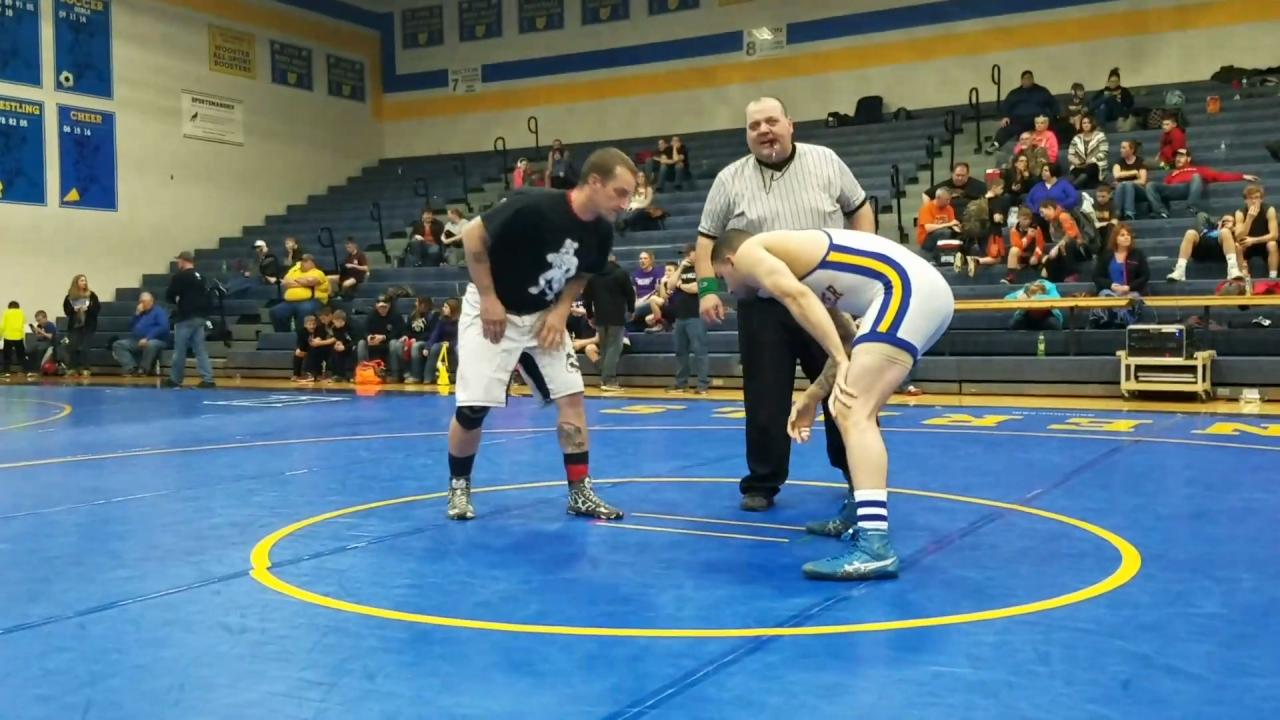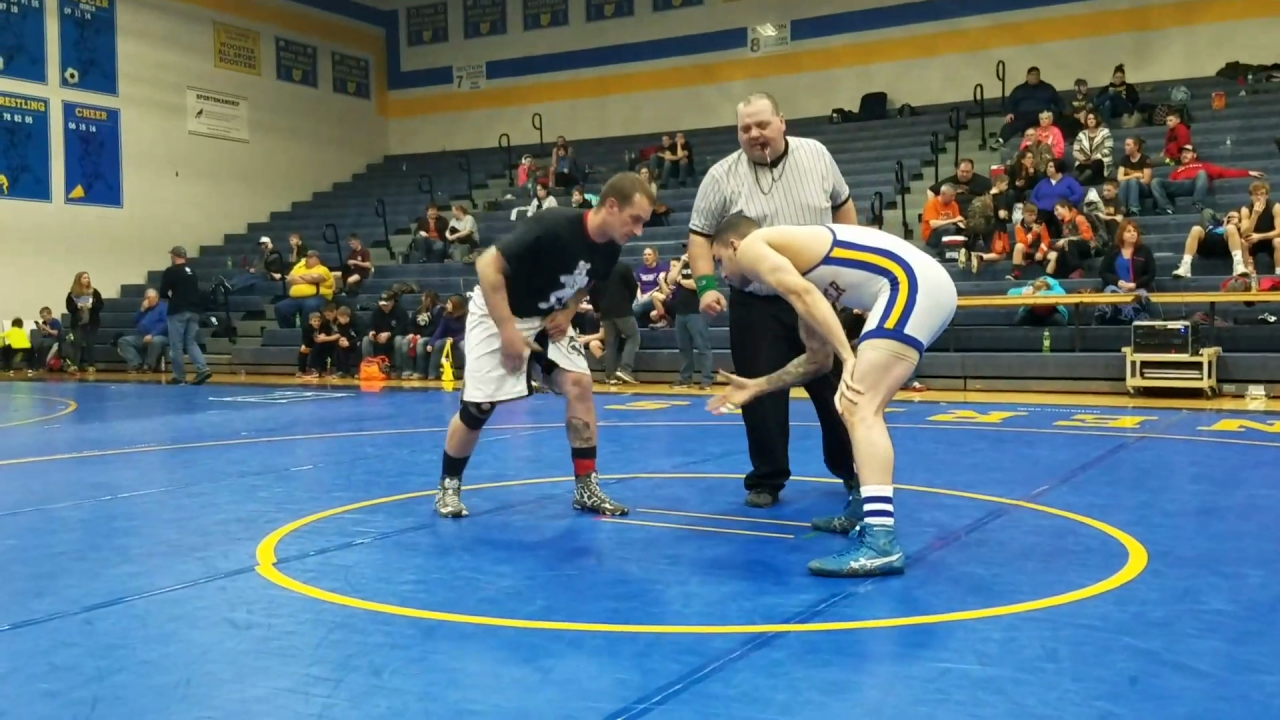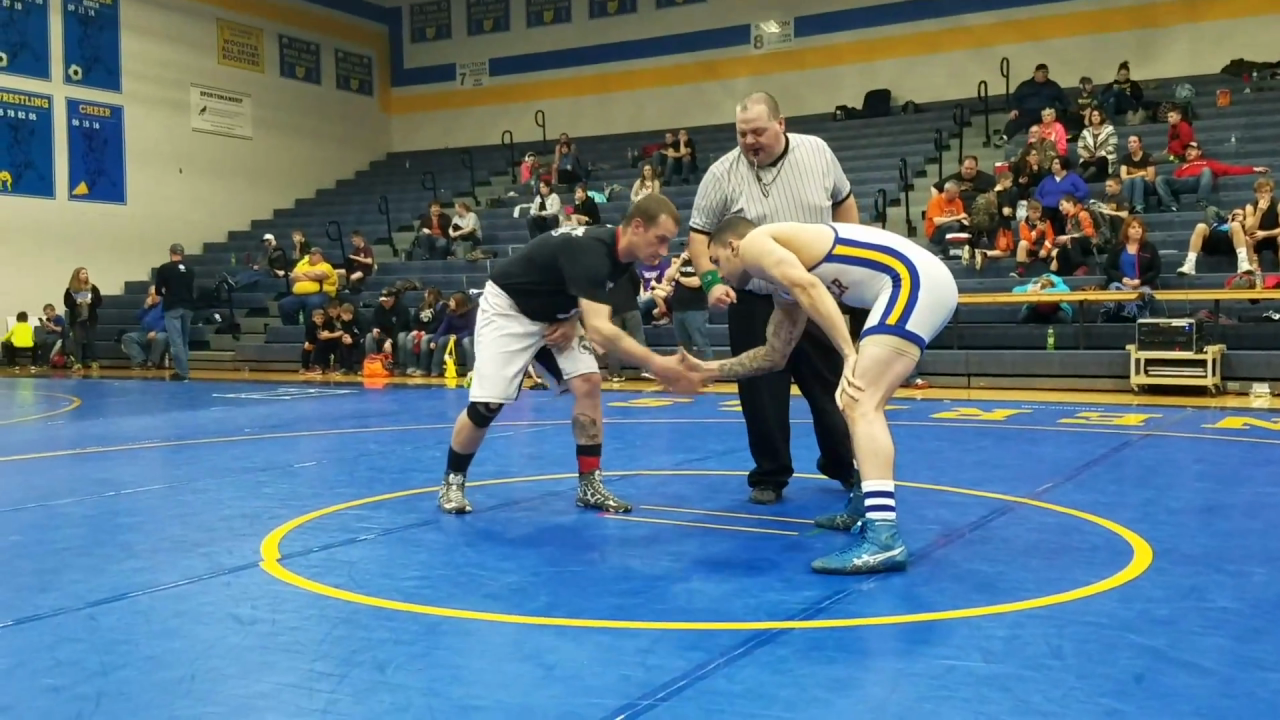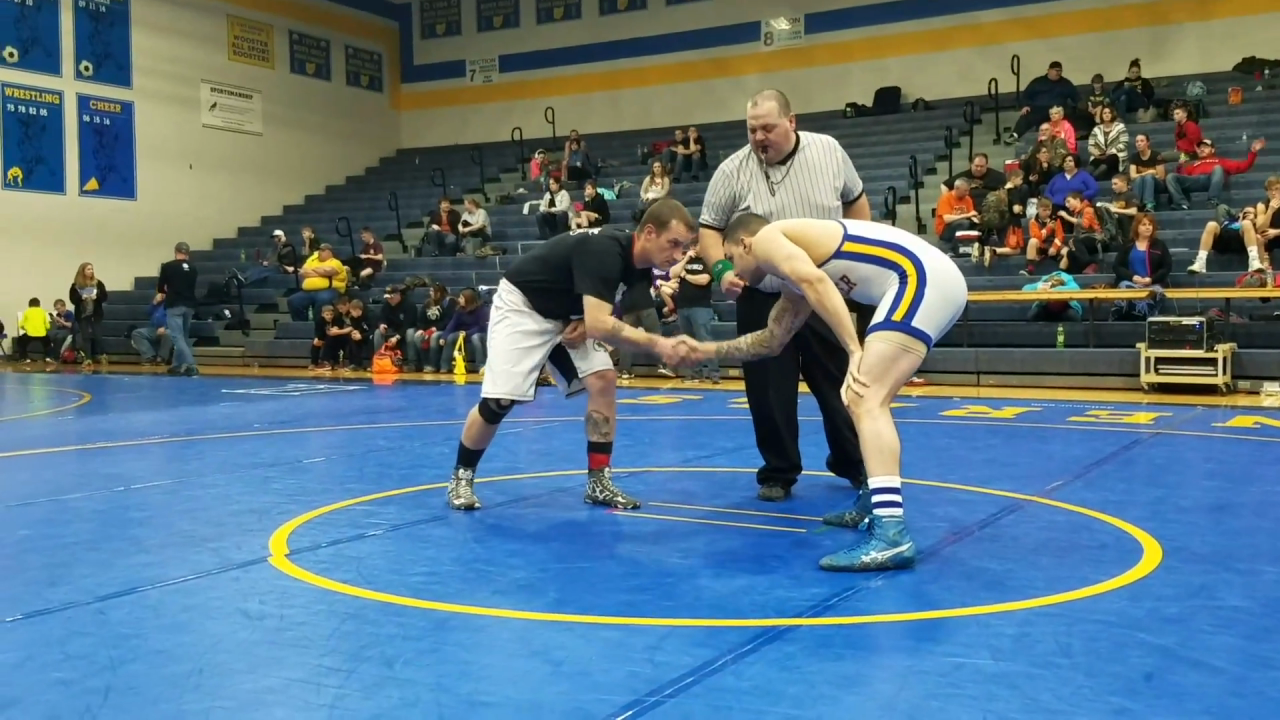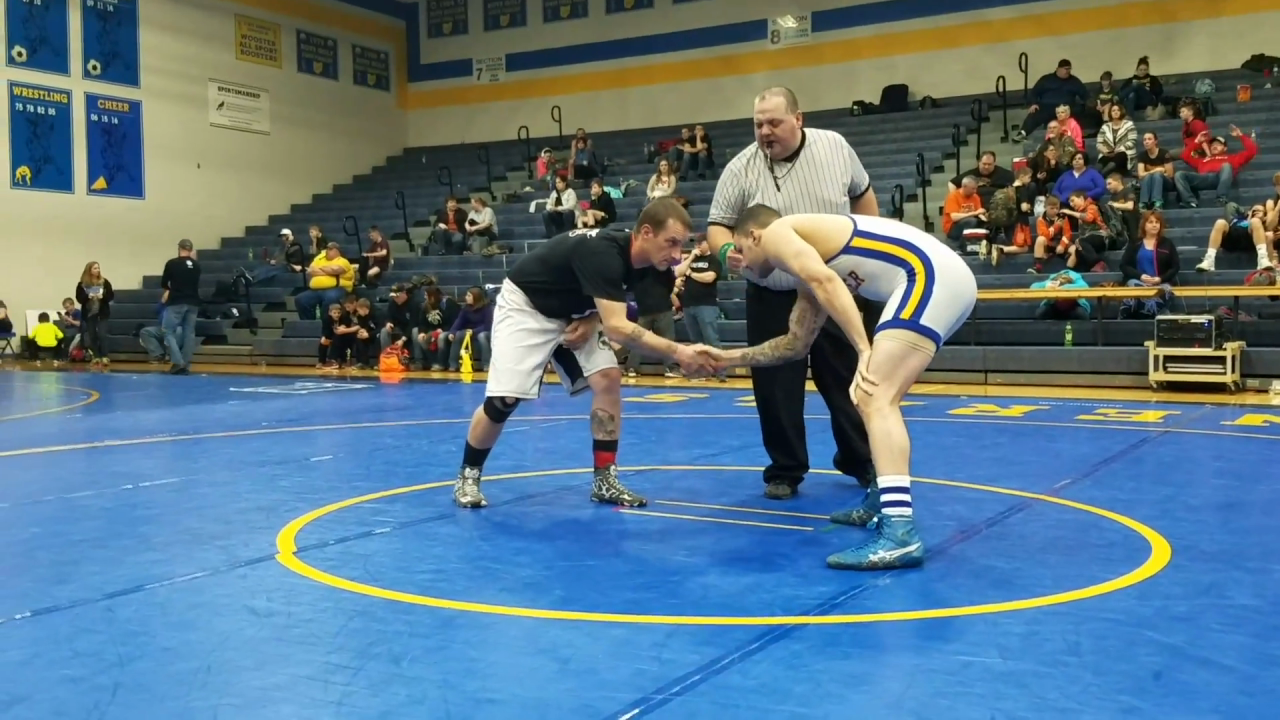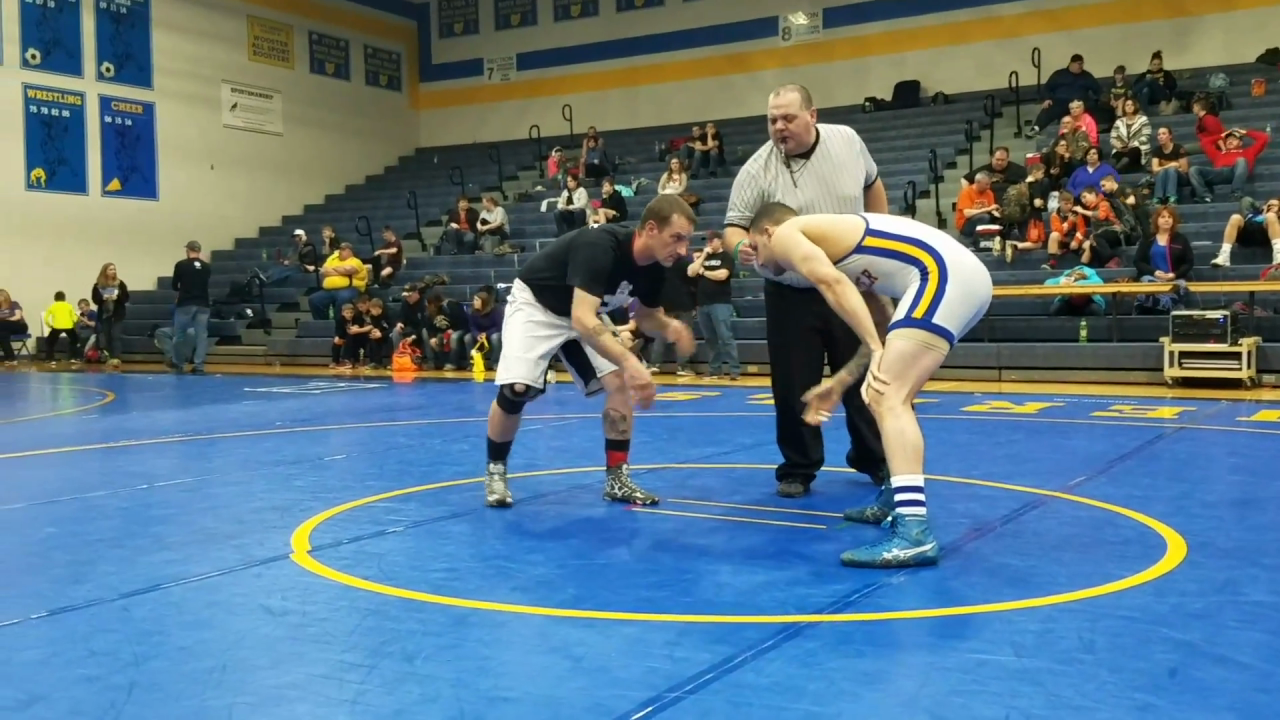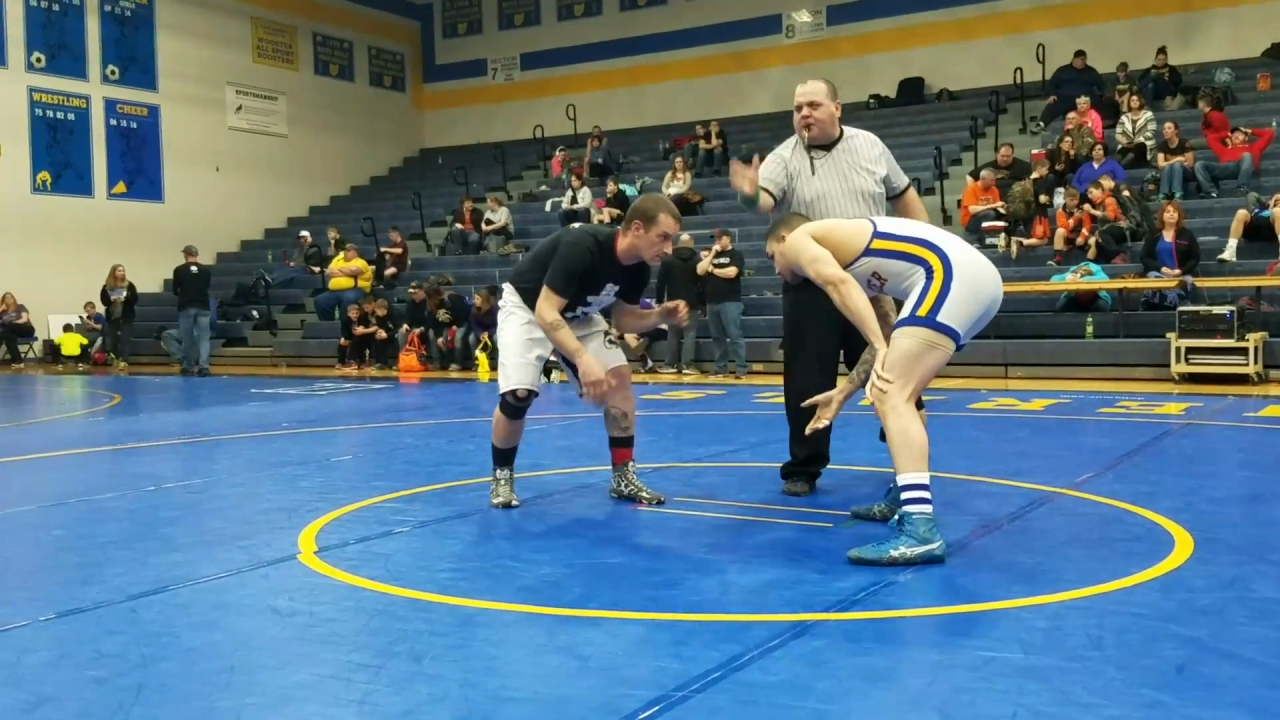
dt=0.3s
person 1, frame 1
left shoulder: (825, 162)
right shoulder: (731, 179)
left elbow: (860, 211)
right elbow: (707, 238)
right wrist: (708, 288)
right hip: (762, 308)
right knee: (765, 399)
right ankle: (762, 483)
person 1, frame 2
left shoulder: (816, 155)
right shoulder: (723, 176)
left elbow: (843, 206)
right elbow: (700, 236)
right wrist: (706, 284)
right hip: (755, 305)
left knee: (833, 387)
right knee: (762, 395)
left ankle: (849, 469)
right ankle: (765, 479)
person 1, frame 3
left shoulder: (817, 152)
right shoulder: (722, 174)
left elbow: (843, 202)
right elbow: (699, 233)
right wrist: (711, 280)
right hip: (754, 304)
left knee: (829, 387)
right knee: (762, 394)
left ankle: (845, 466)
right ankle: (769, 476)
person 1, frame 4
left shoulder: (828, 151)
right shoulder: (733, 171)
left elbow: (855, 201)
right elbow: (709, 227)
right wrist: (722, 269)
right hip: (762, 302)
left knee: (839, 385)
right knee: (770, 392)
left ankle: (854, 465)
right ankle: (778, 473)
person 1, frame 5
left shoulder: (834, 146)
right shoulder: (741, 169)
left elbow: (862, 195)
right elbow: (718, 225)
right wrist: (726, 251)
right hip: (772, 299)
left knee: (847, 382)
right knee: (776, 388)
left ankle: (861, 462)
right ankle: (784, 471)
person 1, frame 6
left shoulder: (847, 141)
right shoulder: (758, 169)
left elbow: (872, 186)
right elbow: (735, 225)
right wrist: (740, 247)
right hip: (792, 297)
right knee: (794, 385)
left ankle: (874, 460)
right ankle: (797, 469)
person 1, frame 7
left shoulder: (870, 147)
right shoulder: (783, 158)
left elbow: (902, 193)
right elbow: (763, 199)
right wrist: (749, 194)
right hip: (810, 291)
right knee: (808, 383)
right ankle: (804, 468)
person 2, frame 1
left shoulder: (748, 251)
right shoulder: (784, 253)
left elbow: (798, 297)
right elbow: (846, 342)
left wrist: (843, 363)
right wrist: (811, 399)
left hip: (906, 289)
right hip: (928, 288)
left knee: (852, 413)
right knee: (858, 408)
left ankle: (874, 546)
right ankle: (862, 515)
person 2, frame 2
left shoulder: (751, 247)
right shoulder: (785, 251)
left elbow: (804, 294)
right elbow: (821, 354)
left wrist: (848, 360)
right wrist: (759, 386)
left hip: (910, 283)
right hip: (929, 283)
left knee: (858, 409)
right knee: (863, 405)
left ankle: (881, 543)
right ankle: (865, 510)
person 2, frame 3
left shoulder: (753, 243)
right shoulder: (787, 292)
left elbow: (809, 285)
right elbow: (775, 353)
left wrist: (850, 356)
right wrist: (712, 370)
left hip: (911, 280)
right hip: (929, 281)
left knee: (858, 404)
right knee: (863, 401)
left ankle: (883, 539)
right ankle: (868, 506)
person 2, frame 4
left shoulder: (766, 238)
right shoulder: (794, 284)
left elbow: (816, 281)
right elbow: (772, 340)
left wrist: (855, 352)
right wrist: (708, 350)
left hip: (919, 278)
right hip: (938, 279)
left knee: (864, 400)
right knee: (869, 398)
left ankle: (890, 535)
right ankle: (877, 502)
person 2, frame 5
left shoulder: (775, 233)
right shoulder: (803, 248)
left elbow: (827, 281)
right elbow: (799, 340)
left wrist: (865, 351)
right wrist: (732, 357)
left hip: (929, 275)
right hip: (949, 275)
left knee: (873, 399)
right knee: (879, 396)
left ankle: (899, 534)
right ankle: (888, 501)
person 2, frame 6
left shoulder: (785, 235)
right shoulder: (821, 239)
left elbow: (833, 283)
right elbow: (873, 326)
left wrist: (877, 350)
right wrist: (838, 384)
left hip: (944, 274)
right hip: (966, 273)
left knee: (886, 398)
right knee: (894, 394)
left ankle: (914, 533)
right ankle: (899, 500)
person 2, frame 7
left shoulder: (797, 239)
right shoulder: (846, 247)
left elbow: (838, 282)
left wrist: (881, 348)
right wrist: (842, 393)
left hip: (951, 275)
right hip: (978, 276)
left knee: (889, 397)
right knee: (897, 392)
left ankle: (921, 531)
right ankle: (905, 498)
person 3, frame 1
left shoulder: (601, 233)
right shoulder: (534, 206)
right elbow: (473, 235)
left wrist: (560, 314)
right wrist: (488, 299)
left hip: (542, 318)
right hip: (493, 313)
left knee: (571, 395)
right knee: (472, 407)
left ankle: (580, 493)
right ankle: (459, 484)
person 3, frame 2
left shoulder: (609, 249)
right shoulder: (553, 227)
right elbow: (488, 266)
left wrist: (567, 313)
right wrist: (507, 331)
left hip: (547, 318)
right hip: (498, 314)
left knee: (579, 385)
right knee: (478, 406)
left ankle: (586, 488)
right ankle: (449, 486)
person 3, frame 3
left shoulder: (622, 253)
right shoulder: (590, 250)
right elbow: (598, 328)
left wrist: (570, 321)
right wrist: (657, 363)
left hip: (552, 314)
right hip: (508, 307)
left knee: (587, 384)
right knee: (487, 404)
left ankle: (590, 485)
right ankle: (453, 480)
person 3, frame 4
left shoulder: (640, 263)
right shoulder: (604, 250)
right elbow: (599, 325)
left wrist: (584, 322)
right wrist: (656, 343)
left hip: (567, 314)
right hip: (521, 305)
left knee: (603, 380)
right knee: (499, 401)
left ankle: (599, 482)
right ankle: (462, 476)
person 3, frame 5
left shoulder: (642, 261)
right shoulder: (602, 251)
left elbow: (609, 314)
right elbow: (617, 328)
left wrist: (590, 324)
right wrist: (677, 351)
left hip: (572, 314)
right hip: (524, 305)
left knee: (608, 379)
right knee: (505, 399)
left ankle: (605, 480)
right ankle: (468, 475)
person 3, frame 6
left shoulder: (653, 266)
right shoulder: (600, 245)
left elbow: (649, 318)
right elbow: (582, 318)
left wrist: (670, 329)
right wrist: (629, 361)
left hip: (586, 310)
right hip: (536, 304)
left knee: (620, 381)
right knee: (515, 390)
left ankle: (617, 479)
right ankle: (496, 470)
person 3, frame 7
left shoulder: (638, 266)
right shoulder: (582, 245)
left elbow: (624, 317)
right elbow: (545, 313)
left wrist: (660, 316)
right wrist: (583, 359)
left hip: (577, 314)
right hip: (526, 307)
left knee: (618, 378)
right knee: (518, 395)
left ankle: (623, 477)
right ankle: (502, 476)
